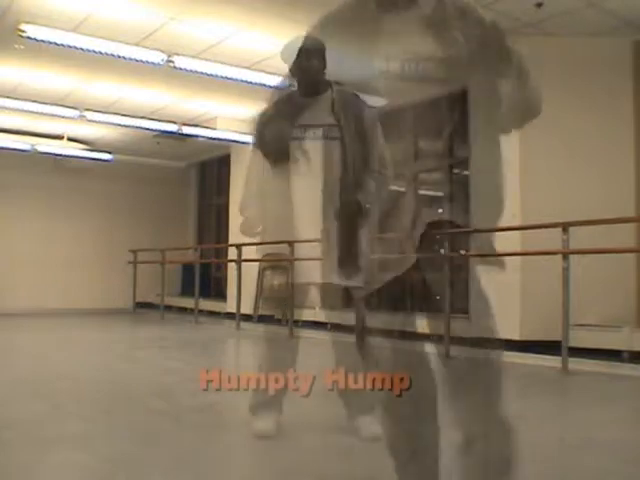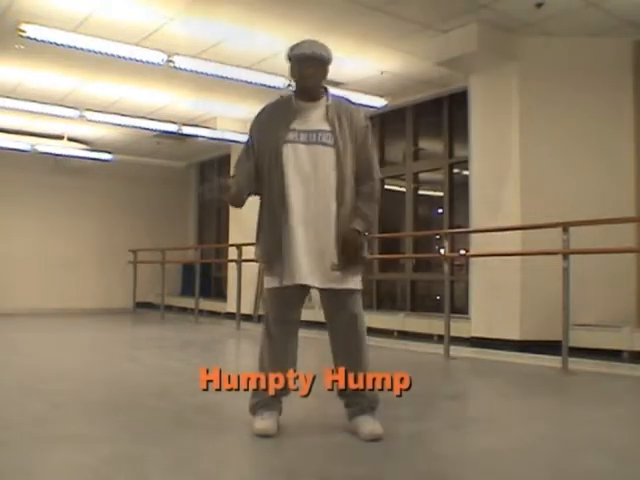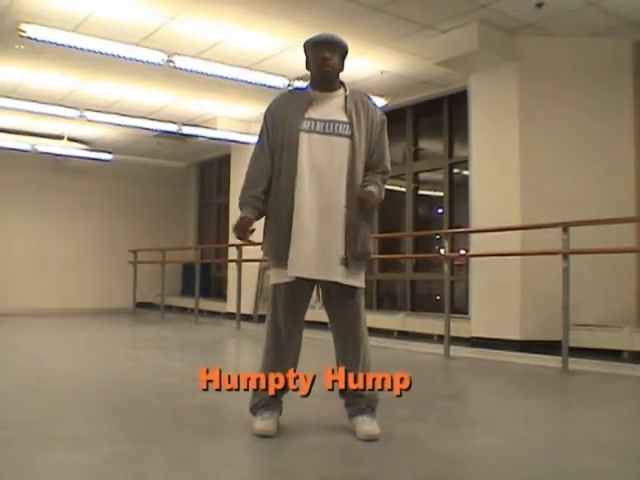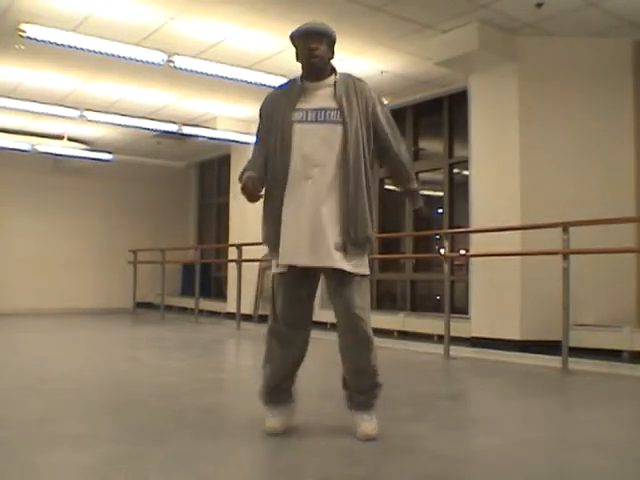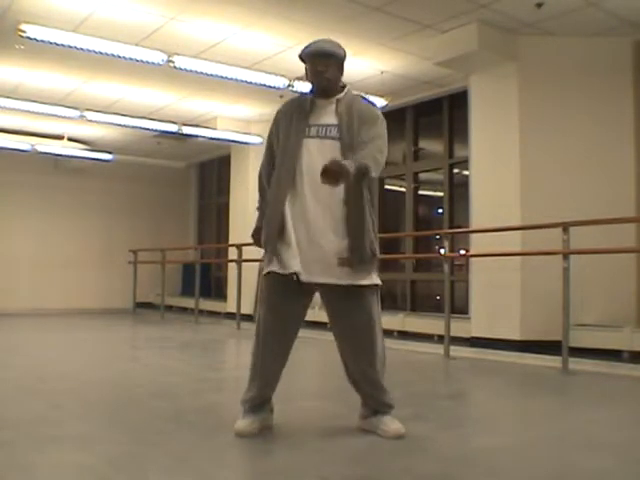
dt=1s
person 1, frame 1
left shoulder: (355, 109)
right shoulder: (274, 115)
left elbow: (377, 167)
right elbow: (258, 172)
left wrist: (362, 201)
right wrist: (253, 218)
left hip: (341, 235)
right hip: (289, 233)
left ankle: (360, 408)
right ankle: (267, 405)
person 1, frame 2
left shoulder: (352, 118)
right shoulder: (269, 118)
left elbow: (368, 180)
right elbow: (249, 169)
left wrist: (360, 224)
right wrist: (235, 189)
left hip: (338, 244)
right hip: (285, 242)
left knee: (349, 328)
right knee: (278, 327)
left ankle: (360, 406)
right ankle: (267, 403)
person 1, frame 3
left shoulder: (367, 112)
right shoulder: (282, 108)
left elbow: (379, 168)
right elbow: (262, 166)
left wrist: (371, 191)
right wrist: (248, 209)
left hip: (344, 237)
right hip: (291, 235)
left knee: (350, 325)
right knee: (283, 323)
left ankle: (360, 406)
right ankle: (267, 403)
person 1, frame 4
left shoulder: (360, 95)
right shoulder: (277, 101)
left elbow: (389, 146)
right elbow: (263, 154)
left wrist: (411, 187)
right wrist: (250, 177)
left hip: (342, 226)
right hip: (291, 225)
left knee: (352, 314)
right knee: (287, 317)
left ankle: (362, 401)
right ankle: (278, 400)
person 1, frame 5
left shoulder: (363, 111)
right shoulder: (288, 113)
left elbow: (374, 151)
right elbow: (269, 171)
left wrist: (350, 168)
right wrist: (263, 217)
left hip: (345, 242)
right hip: (291, 240)
left knee: (361, 330)
right knee: (273, 326)
left ankle: (375, 409)
right ankle: (257, 407)
